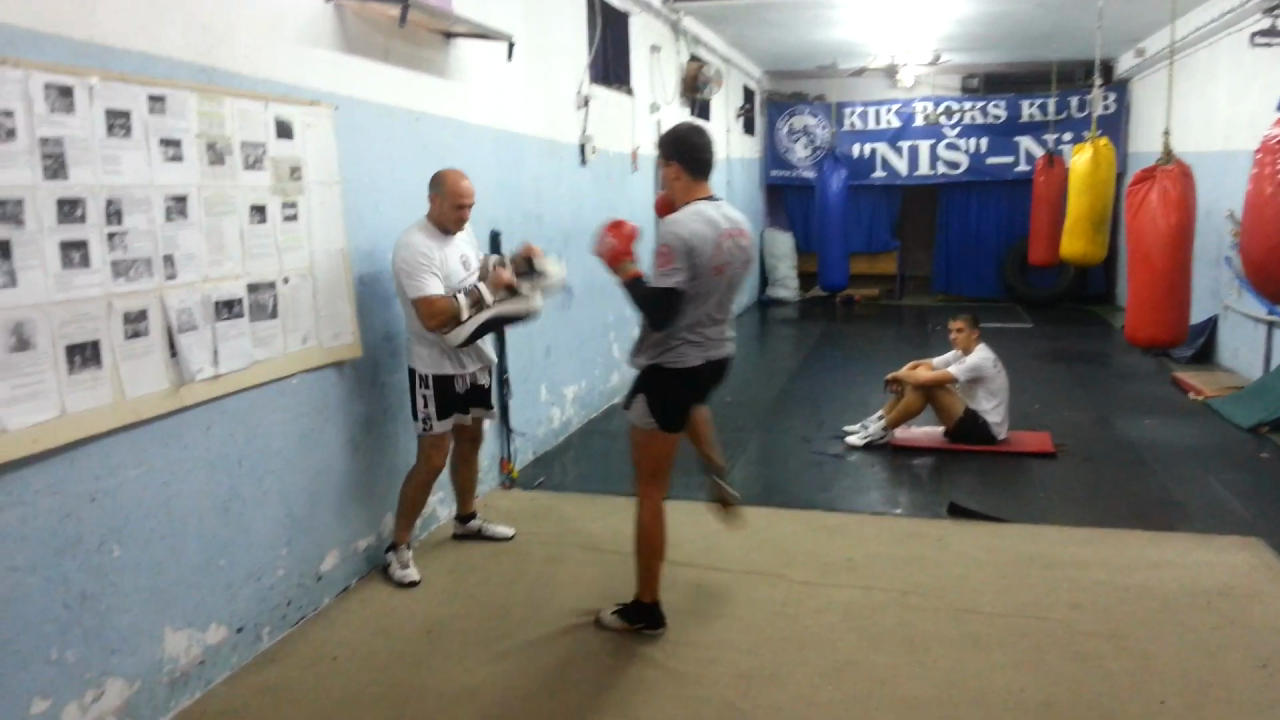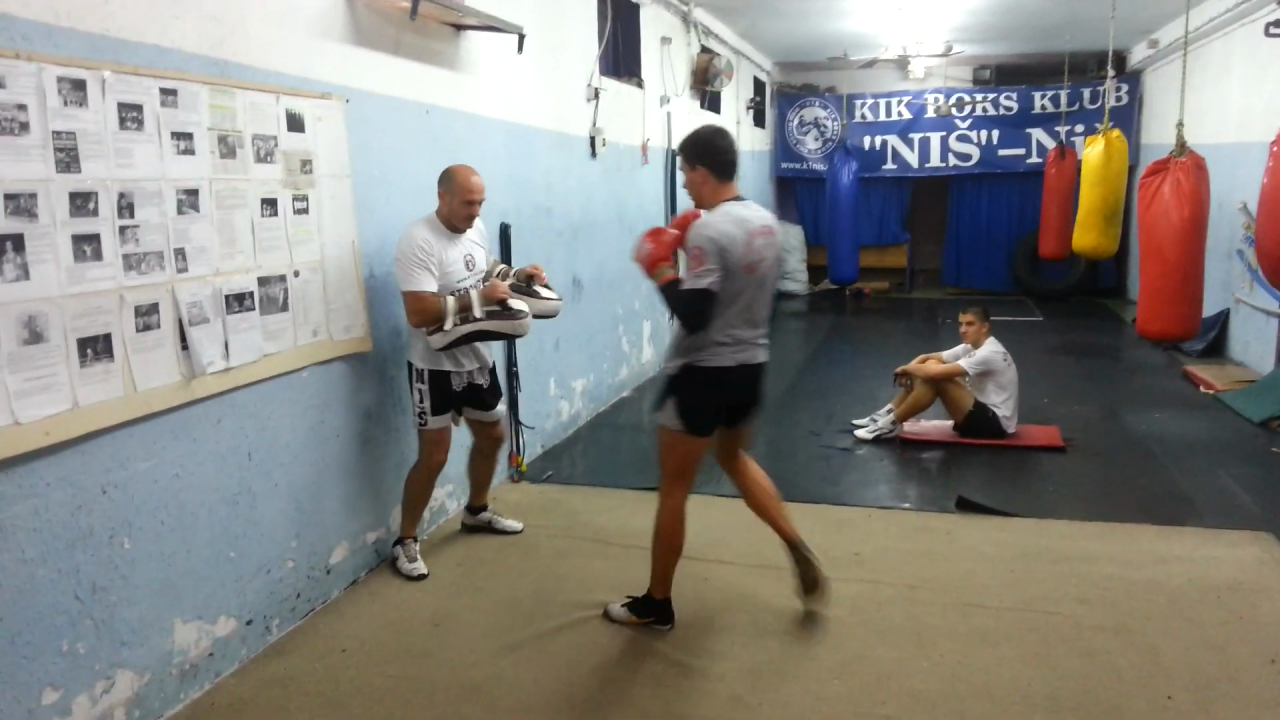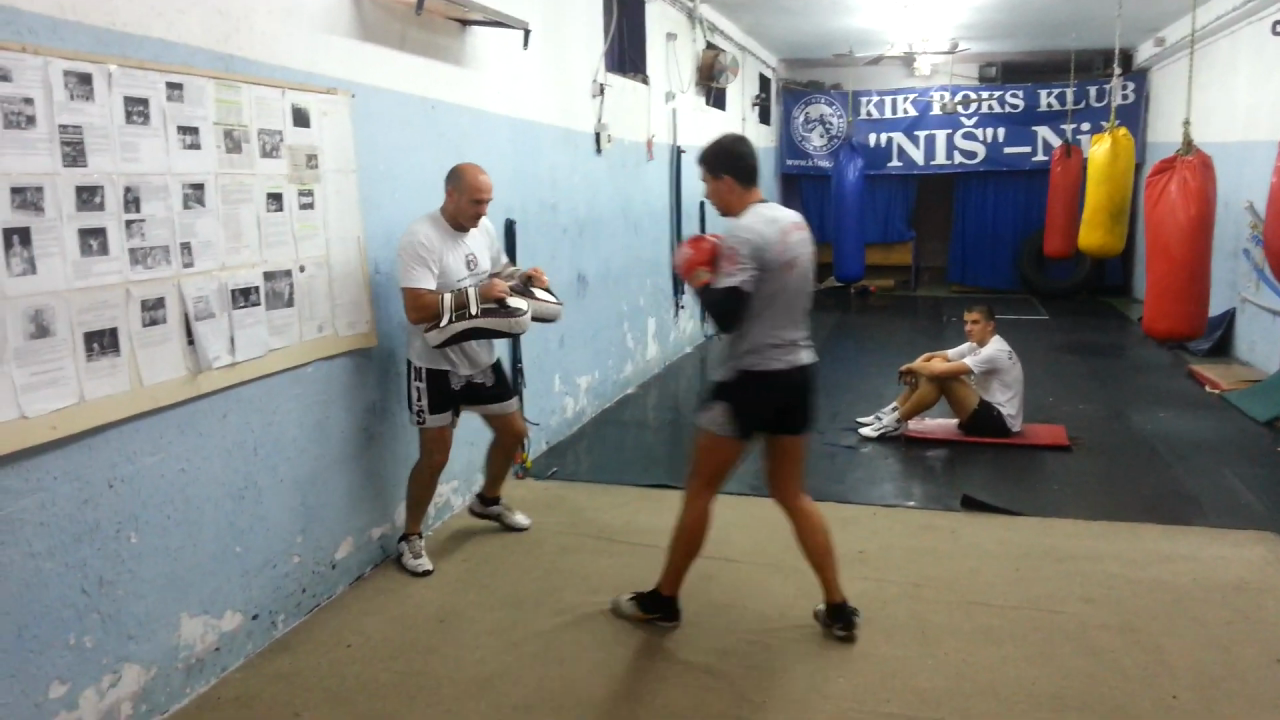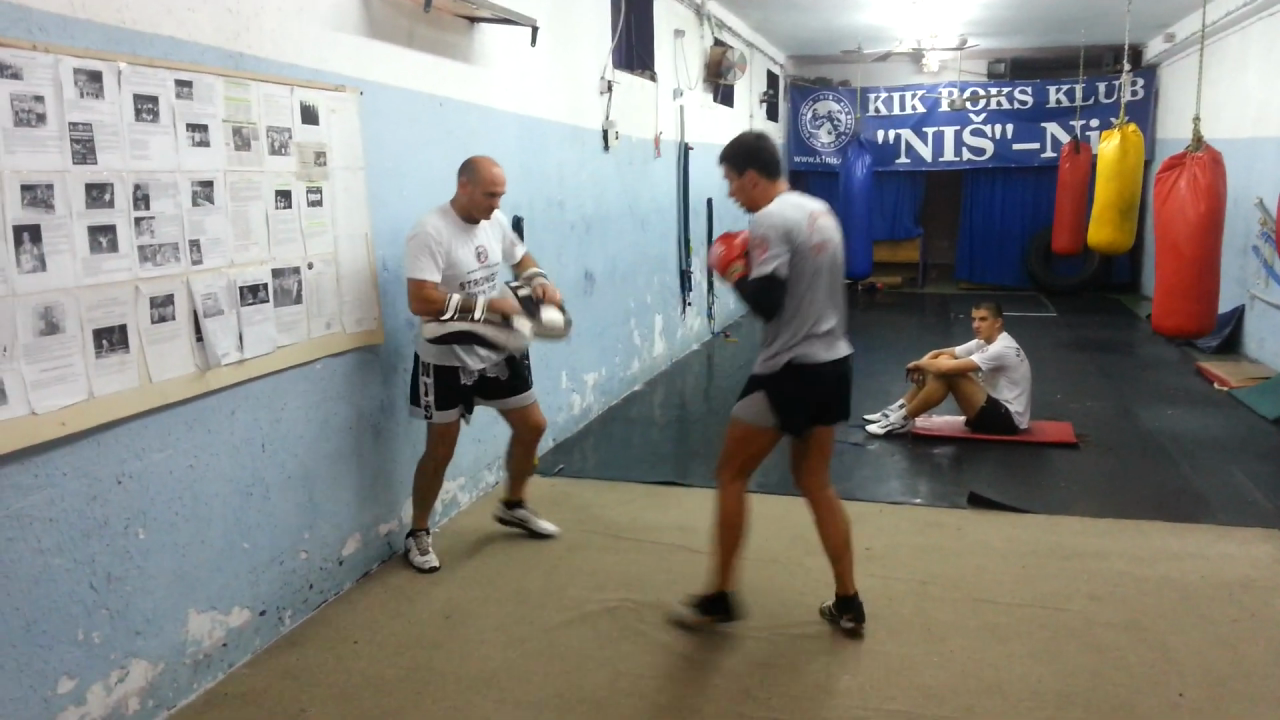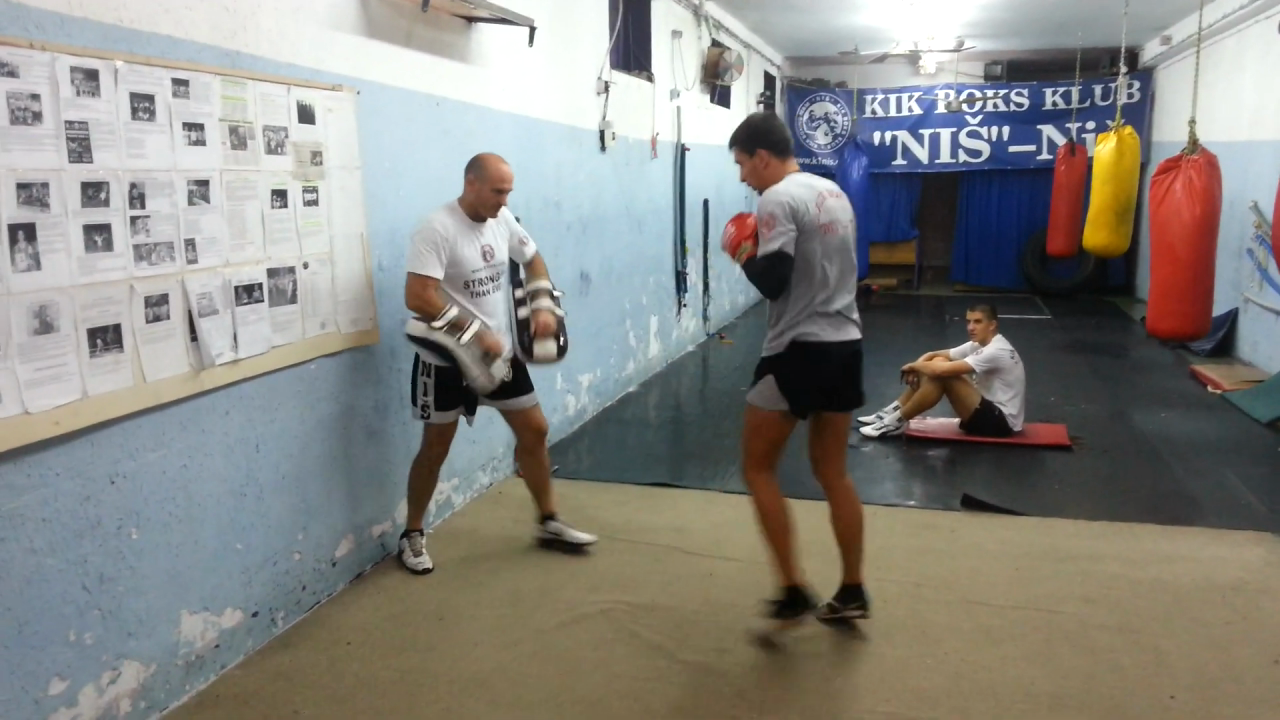
dt=0.1s
person 1, frame 1
left shoulder: (677, 230)
right shoulder: (738, 222)
left elbow: (658, 312)
left wrist: (623, 268)
left hip: (671, 369)
right hip: (716, 358)
left knee: (649, 490)
left ankle: (644, 609)
right ankle: (716, 472)
person 1, frame 2
left shoulder: (710, 231)
right shoulder: (766, 221)
left elbow: (694, 315)
left wrist: (660, 271)
left hip: (702, 377)
right hip: (749, 367)
left knee: (673, 491)
right knee: (734, 458)
left ankle: (656, 603)
right ankle: (798, 551)
person 1, frame 3
left shoulder: (742, 235)
right shoulder: (796, 223)
left elbow: (729, 317)
left wrist: (699, 279)
right wrist: (721, 264)
left hip: (748, 380)
right hip: (798, 373)
left knee: (701, 491)
right knee: (791, 493)
left ankle: (663, 600)
right ankle: (838, 608)
person 1, frame 4
left shoulder: (768, 223)
right shoulder: (820, 211)
left elbow: (767, 303)
left wrist: (732, 272)
right wrist: (748, 260)
left hip: (790, 371)
right hip: (834, 363)
left knee: (731, 476)
right knee: (814, 482)
left ankle: (719, 598)
right ankle: (848, 602)
person 1, frame 5
left shoulder: (776, 200)
right shoulder: (833, 192)
left elbow: (775, 282)
left wrist: (744, 254)
left hip: (798, 353)
right hip: (845, 346)
left knee: (758, 469)
right knee: (832, 472)
left ankle: (793, 592)
right ankle: (852, 590)
person 2, frame 1
left shoulder: (460, 232)
right shoulder: (414, 247)
left elbow: (480, 271)
right elbow: (434, 317)
left wrist: (515, 263)
right wrist: (485, 290)
left hip: (471, 360)
right hip: (436, 368)
left knee: (470, 440)
right knee: (432, 459)
left ankle: (466, 519)
right ankle: (398, 547)
person 2, frame 2
left shoulder: (477, 230)
right shoulder: (418, 241)
left elbow: (490, 274)
right elbow: (419, 314)
left wrist: (519, 275)
right wrist: (478, 298)
left hip: (477, 360)
right hip: (436, 366)
left knee: (490, 436)
right knee: (433, 457)
left ankle: (476, 512)
right ankle: (406, 542)
person 2, frame 3
left shoulder: (485, 228)
right shoulder: (420, 238)
left elbow: (498, 269)
right elbow: (417, 310)
left wrist: (522, 276)
right wrist: (477, 296)
left hip: (481, 358)
right hip: (435, 365)
left knee: (514, 431)
right knee: (435, 456)
left ankle: (488, 500)
right ankle: (410, 538)
person 2, frame 4
left shoulder: (496, 221)
right shoulder: (430, 231)
left elbow: (521, 259)
right elbow: (420, 301)
left wrist: (540, 284)
right wrist: (484, 305)
left hip: (494, 353)
right hip: (445, 359)
left knee: (532, 426)
right knee: (440, 450)
left ankle: (514, 505)
right ankle: (418, 533)
person 2, frame 5
left shoulder: (503, 221)
right shoulder: (436, 228)
left elbow: (534, 259)
right elbow: (418, 298)
left wrist: (543, 306)
right wrist: (473, 335)
left hip: (500, 353)
right hip: (446, 359)
left knee: (534, 429)
right knee: (435, 449)
left ankle: (549, 521)
right ankle: (412, 534)
